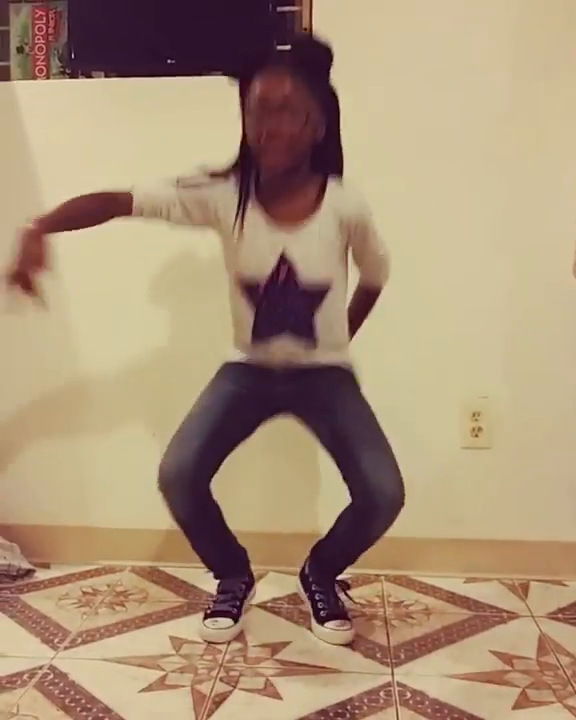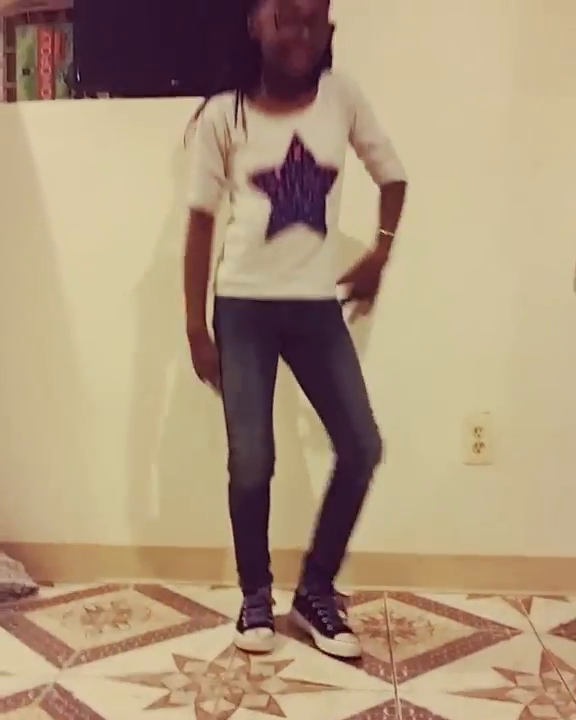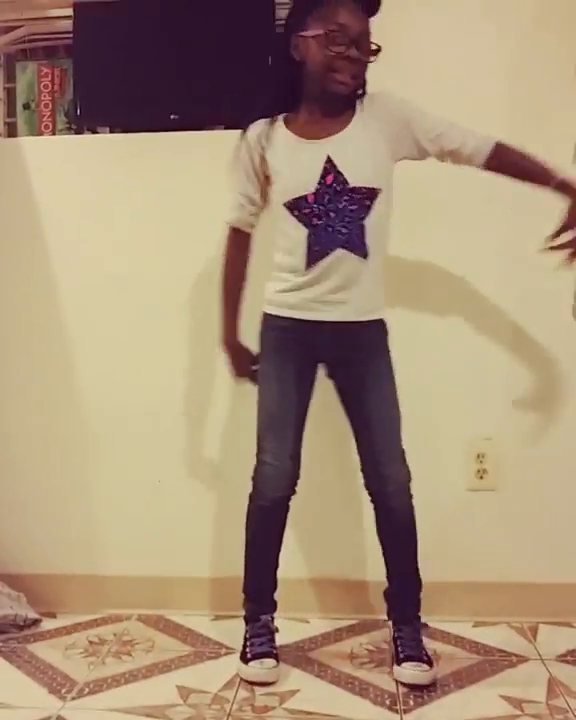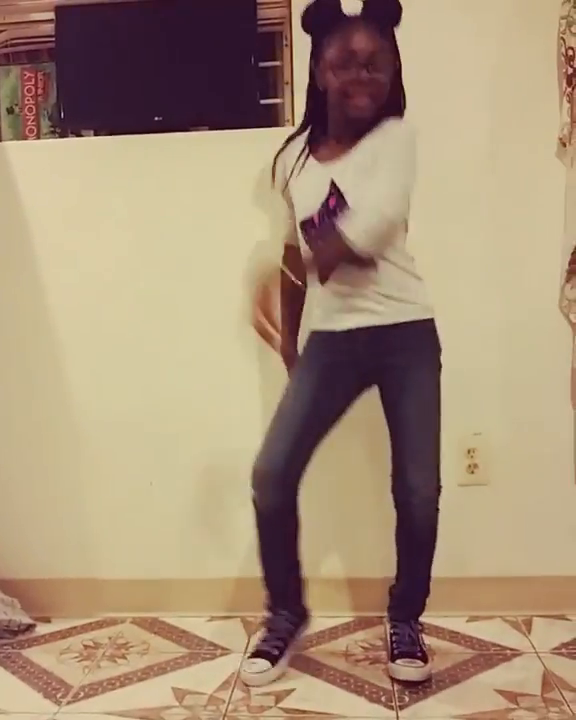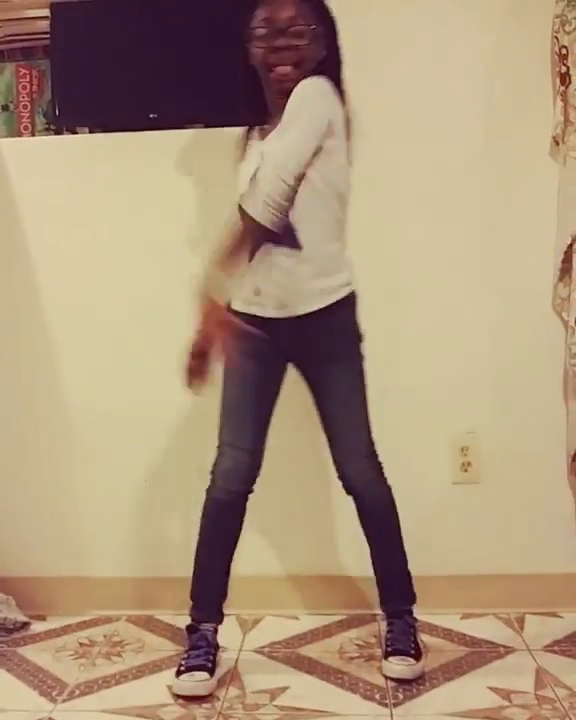
dt=0.4s
person 1, frame 1
left shoulder: (346, 210)
right shoulder: (216, 195)
left elbow: (372, 280)
right elbow: (112, 202)
left wrist: (336, 344)
left hip: (322, 375)
right hip: (246, 369)
left knee: (383, 495)
right knee: (178, 476)
left ankle: (322, 574)
right ankle: (232, 576)
person 1, frame 2
left shoulder: (342, 98)
right shoulder: (222, 116)
left elbow: (390, 174)
right elbow: (201, 222)
left wrist: (380, 253)
right wrist: (194, 328)
left hip: (317, 306)
right hip: (242, 308)
left knee: (362, 446)
right knee: (250, 461)
left ankle: (316, 589)
right ankle: (256, 593)
person 1, frame 3
left shoulder: (386, 118)
right shoulder: (261, 140)
left elbow: (481, 149)
right elbow: (241, 235)
right wrist: (229, 329)
left hip: (363, 329)
right hip: (286, 329)
left knee: (390, 482)
right knee: (273, 479)
left ankle: (405, 622)
right ankle: (259, 621)
person 1, frame 4
left shoulder: (395, 139)
right shoulder: (294, 157)
left elbow: (369, 235)
left wrist: (276, 278)
right wrist: (289, 340)
left hip: (406, 334)
right hip: (330, 339)
left knee: (417, 490)
right knee: (272, 474)
left ankle: (405, 623)
right ankle: (285, 618)
person 1, frame 5
left shoulder: (318, 98)
right shoulder: (261, 135)
left elbow: (267, 199)
left wrist: (217, 292)
right wrist: (219, 308)
left hip: (320, 317)
right hip: (257, 321)
left knee: (361, 472)
right knee: (230, 477)
left ankle: (400, 615)
right ankle: (204, 627)
